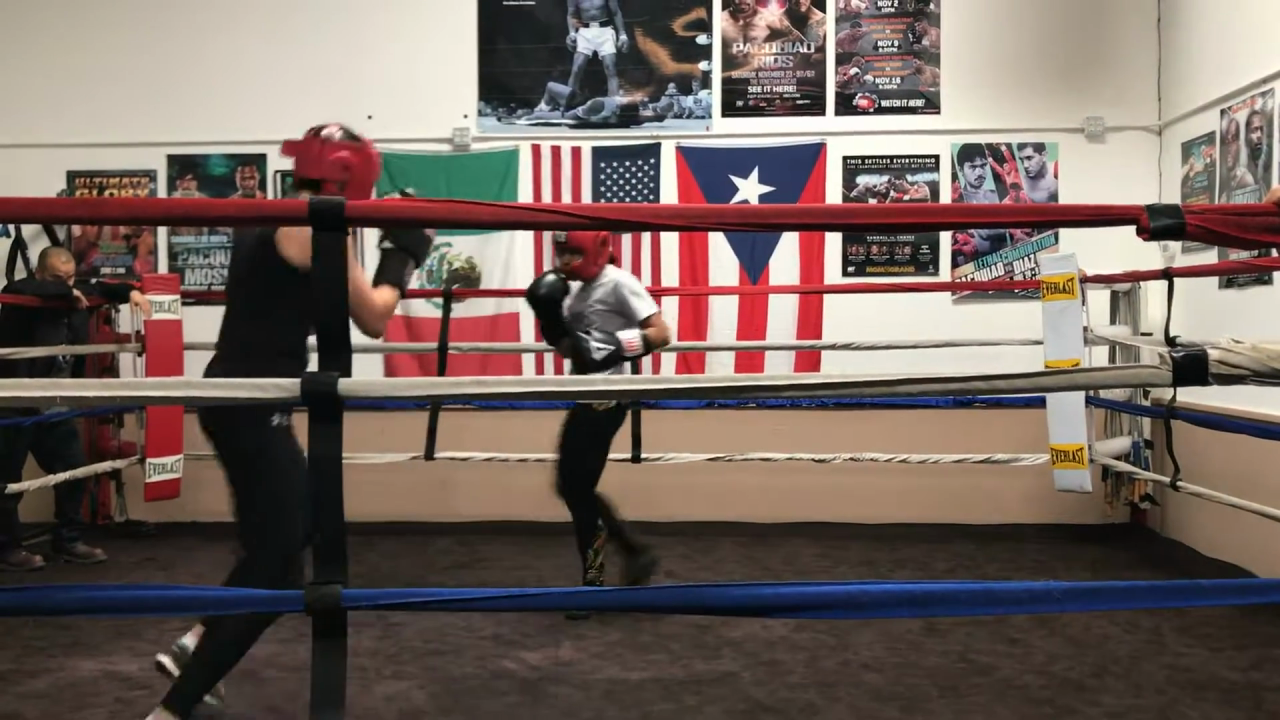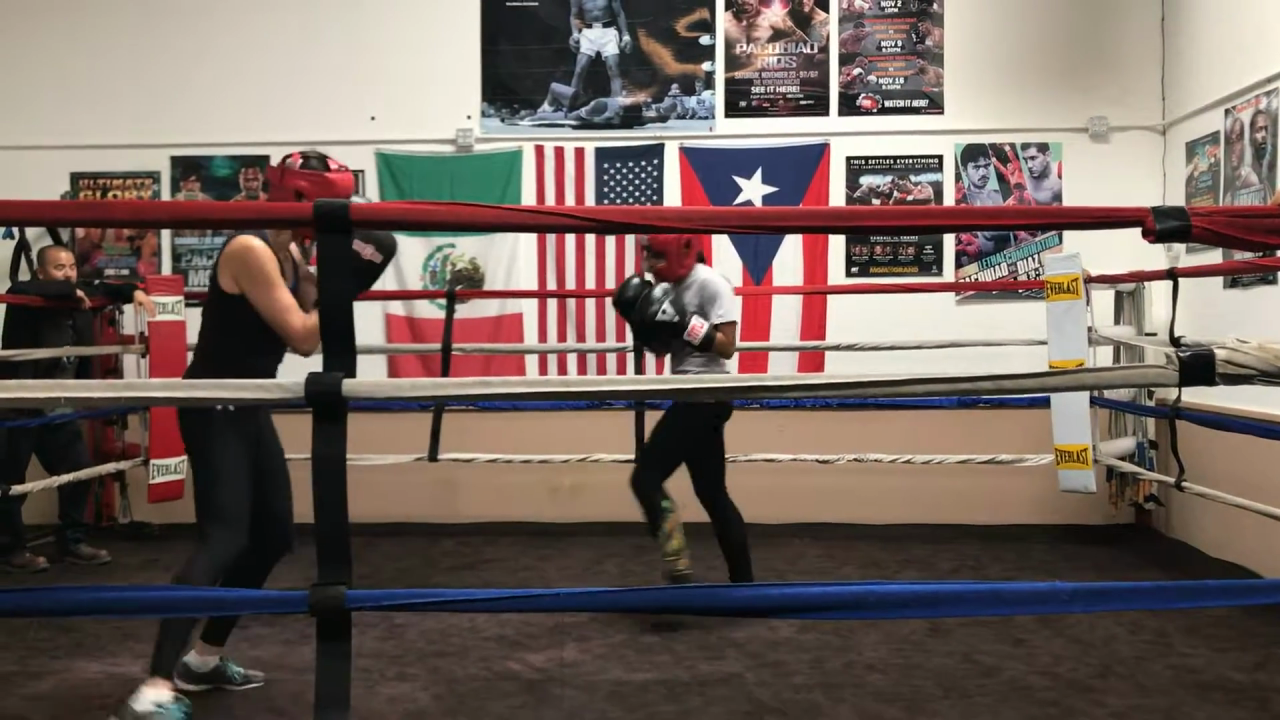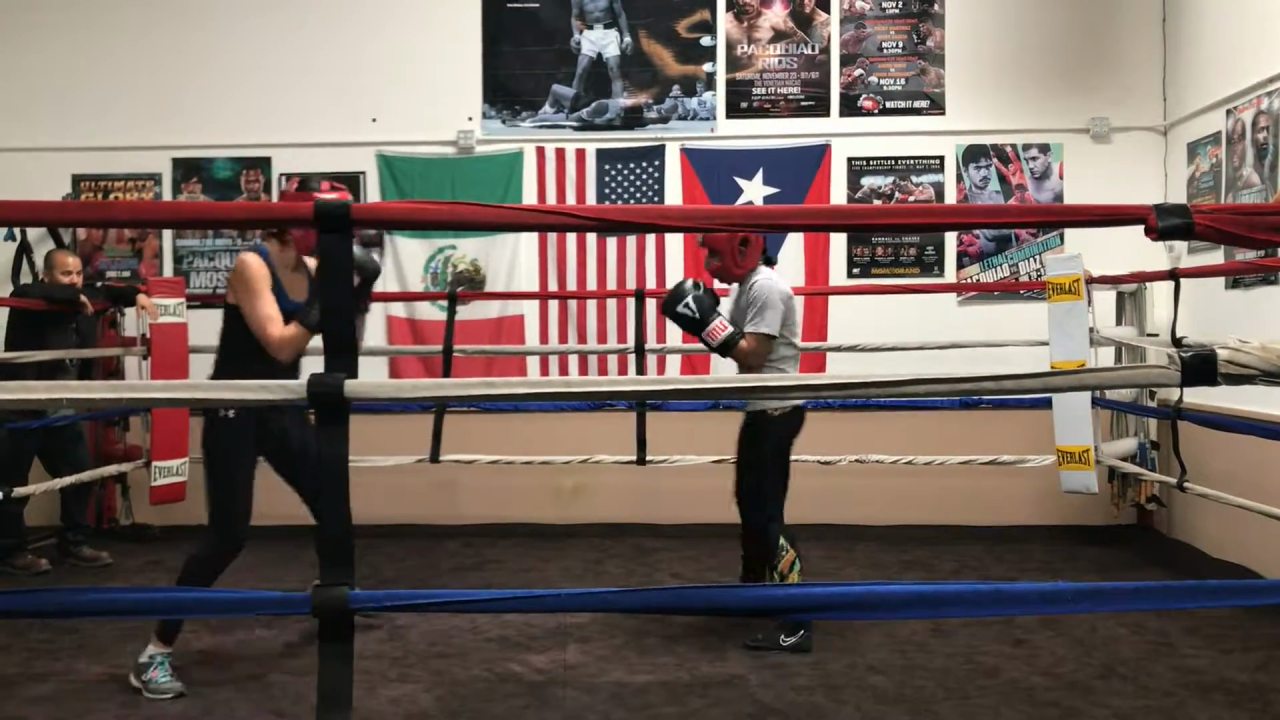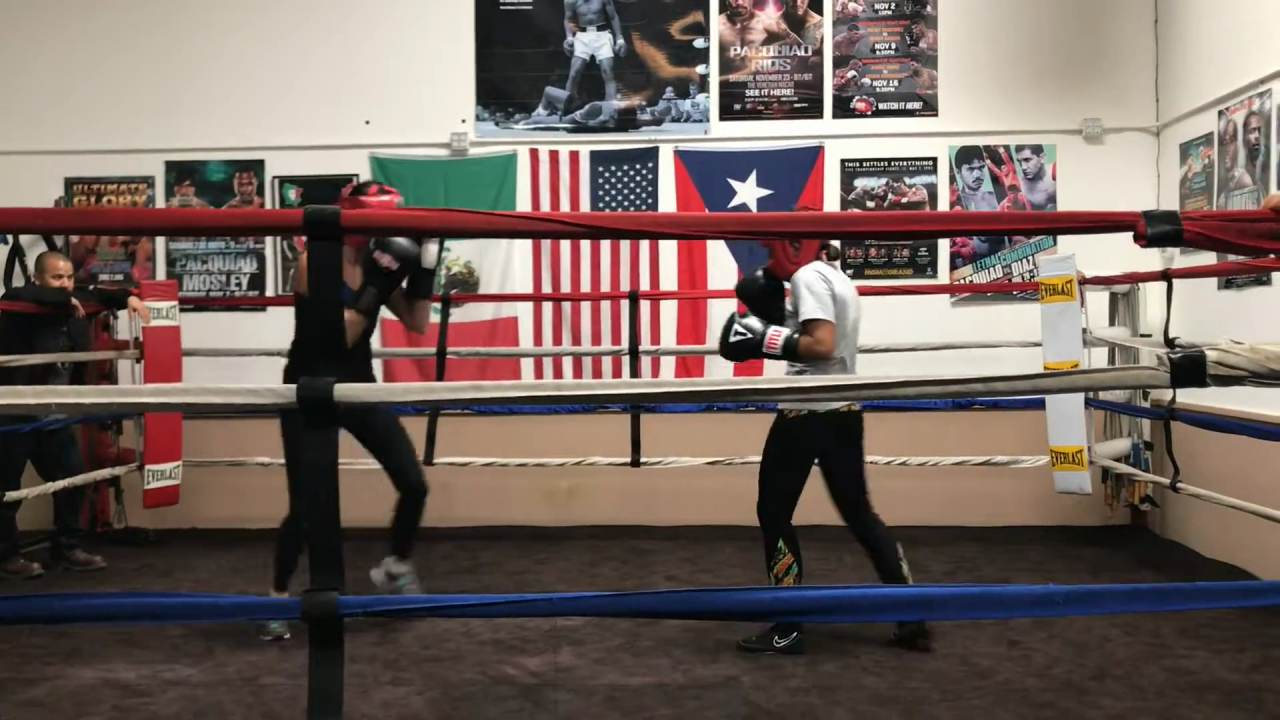
dt=0.4s
person 1, frame 1
left shoulder: (261, 222)
right shoulder: (318, 224)
right elbow: (373, 320)
right wrist: (402, 258)
left hip: (230, 395)
right hip: (256, 403)
left knee: (289, 529)
right knee: (278, 574)
left ankle: (195, 646)
person 1, frame 2
left shoulder: (287, 250)
right shoulder: (250, 250)
left elbow: (313, 309)
right elbow: (303, 337)
right wrist: (352, 278)
left hip: (248, 407)
right hip: (218, 405)
left knee: (273, 537)
right knee: (224, 539)
left ankle: (203, 658)
person 1, frame 3
left shoulder: (313, 269)
right shoulder: (251, 265)
right elbow: (280, 345)
left wrist: (356, 289)
right wrist: (327, 300)
left hip: (285, 407)
right hip: (235, 408)
right knee: (228, 537)
right ankle: (154, 654)
person 1, frame 4
left shoulder: (375, 259)
right shoulder: (314, 259)
left elbow: (417, 324)
right elbow: (340, 332)
left wrist: (422, 270)
right wrist: (374, 286)
left hip: (359, 386)
left knee: (415, 485)
right knee: (305, 509)
left ankle: (395, 567)
right ankle: (279, 598)
person 2, frame 1
left shoulder: (619, 284)
right shoulder: (577, 289)
left elbow: (661, 333)
right elbow: (566, 348)
left wrist: (615, 346)
right wrist: (549, 314)
left hip: (601, 404)
right hip: (584, 402)
left knee: (578, 492)
right knee: (571, 487)
left ankle: (593, 583)
right ankle: (636, 554)
person 2, frame 2
left shoulder: (709, 282)
right shoulder: (666, 289)
left elbow: (727, 345)
right elbow: (657, 347)
left wrist: (681, 324)
right wrist: (637, 316)
left hip: (703, 399)
right hip: (696, 401)
left knee: (646, 478)
right knee: (712, 492)
left ankle: (678, 574)
right ankle: (743, 585)
person 2, frame 3
left shoulder: (766, 287)
right shoulder: (745, 285)
left elbow: (750, 354)
right elbow: (733, 343)
left wrist: (707, 320)
right wrist: (701, 319)
left hip: (775, 412)
right hip: (764, 410)
left knee: (765, 513)
right knee: (749, 500)
left ankle: (795, 624)
right ankle: (753, 584)
person 2, frame 4
left shoulder: (808, 276)
right shoulder: (837, 278)
left elbow: (821, 345)
left wrist: (764, 337)
right wrist: (772, 315)
left hip: (805, 413)
right hip: (844, 411)
left knee: (773, 515)
right knee: (859, 512)
left ankle: (787, 628)
right ankle: (912, 615)
person 3, frame 1
left shoulder: (76, 295)
left elbow: (101, 289)
left wrist: (130, 291)
right wrist: (65, 291)
left hip: (56, 407)
left knee: (74, 470)
left ankle: (67, 541)
person 3, frame 2
left shoulder: (79, 295)
left elbow: (104, 289)
left wrist: (134, 291)
right wrist: (69, 293)
left hip: (61, 408)
left knee: (78, 472)
left ankle: (72, 542)
person 3, frame 3
left shoulder: (84, 298)
right shoulder: (28, 298)
left elbow: (108, 293)
right elbow: (28, 293)
left wrist: (136, 295)
right wrist: (74, 297)
left hip: (63, 410)
left knee: (80, 474)
left ankle: (73, 544)
person 3, frame 4
left shoulder: (75, 301)
left elbow: (99, 295)
left wrist: (128, 297)
right wrist: (63, 300)
left hip: (55, 414)
left knee: (73, 478)
left ankle: (66, 548)
